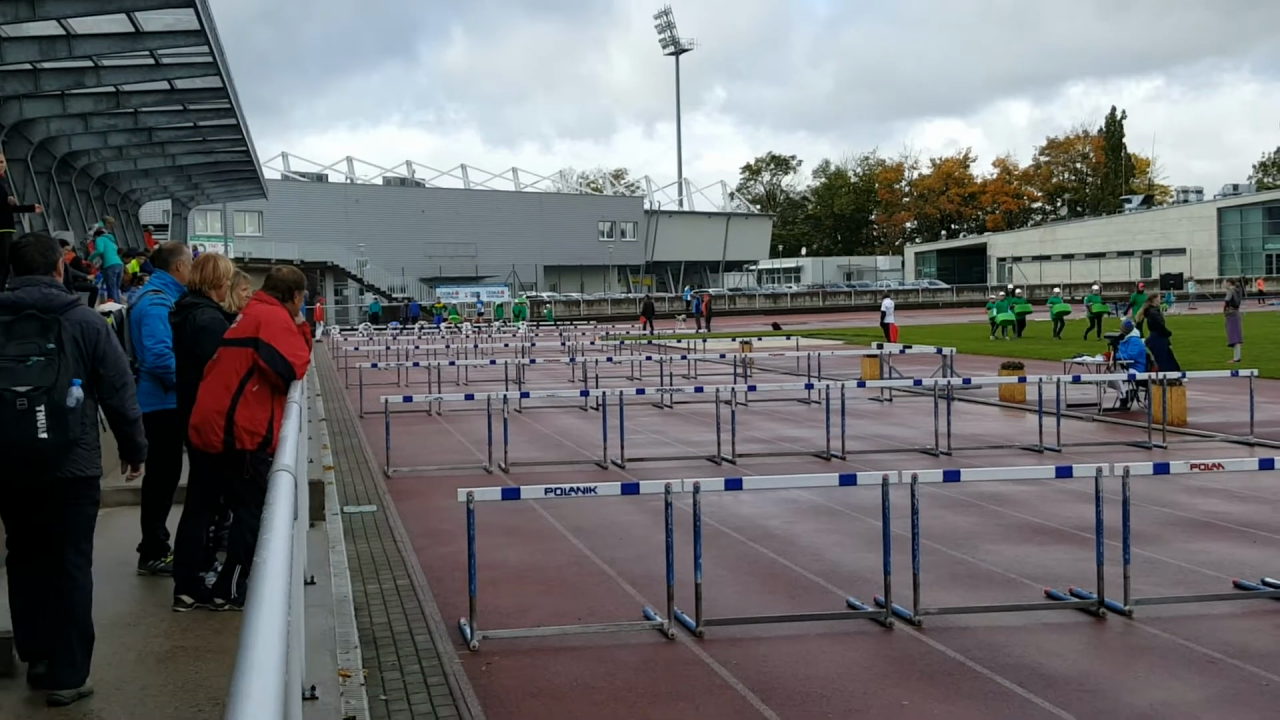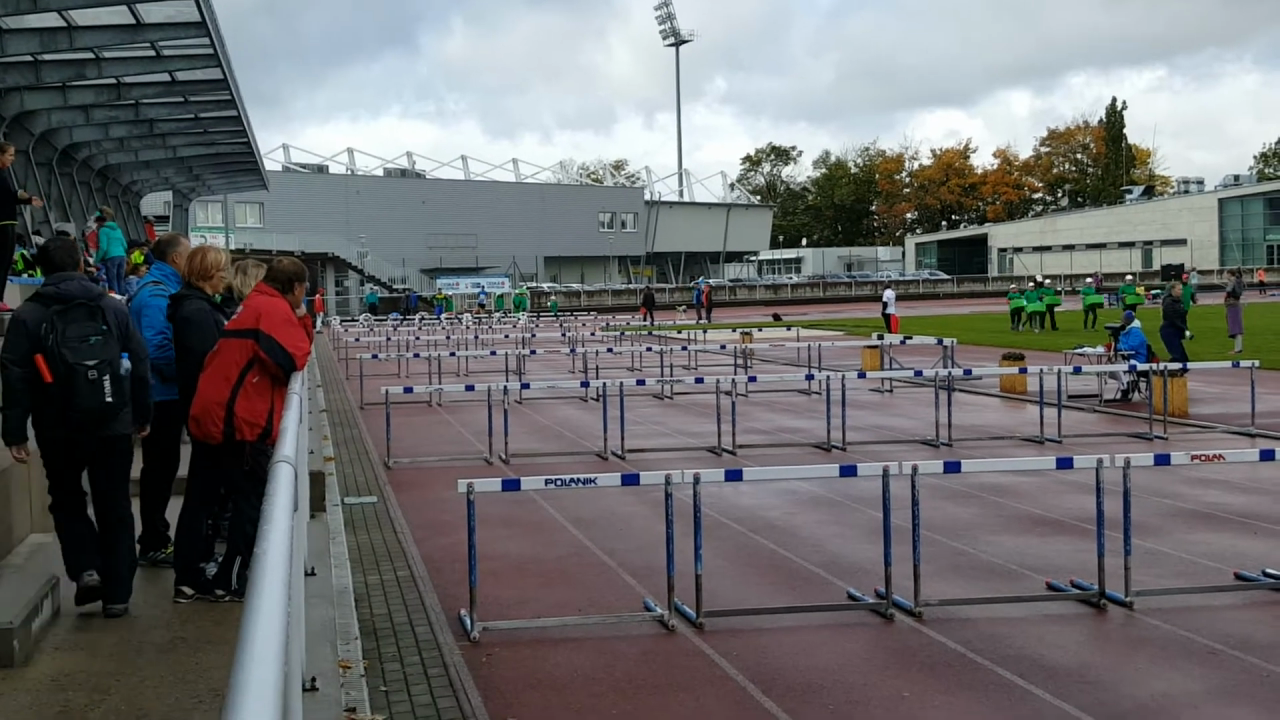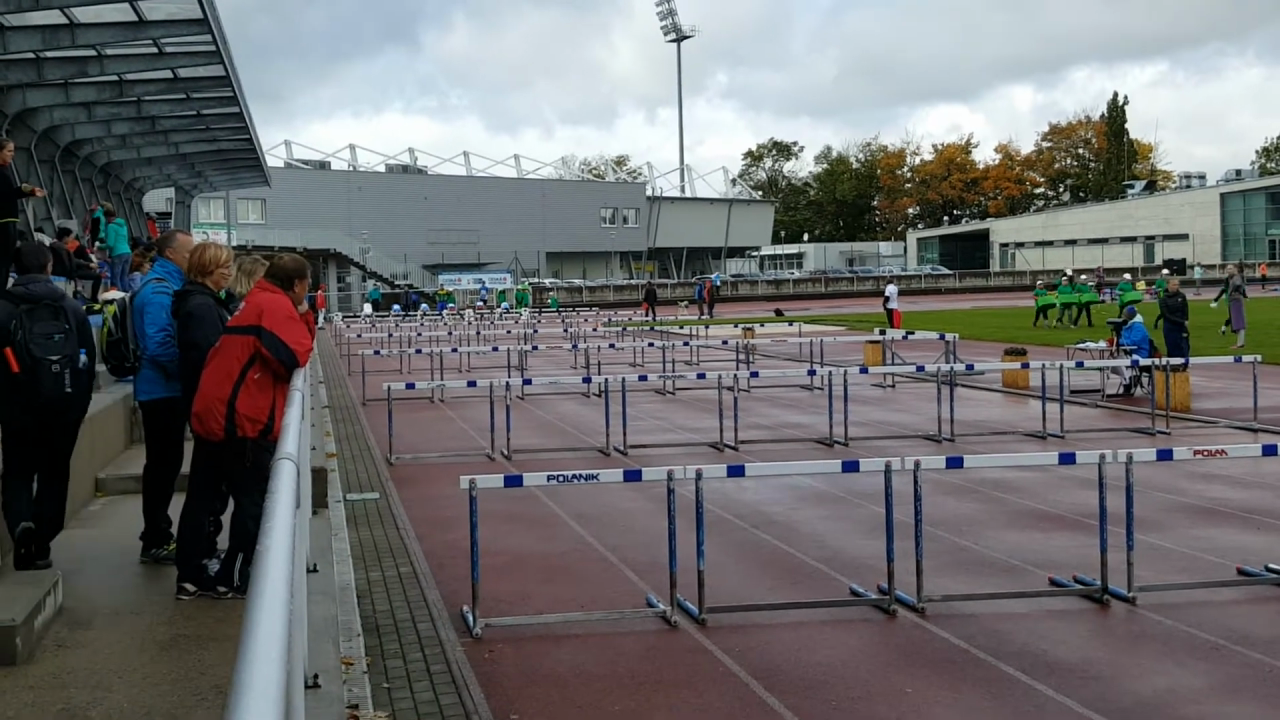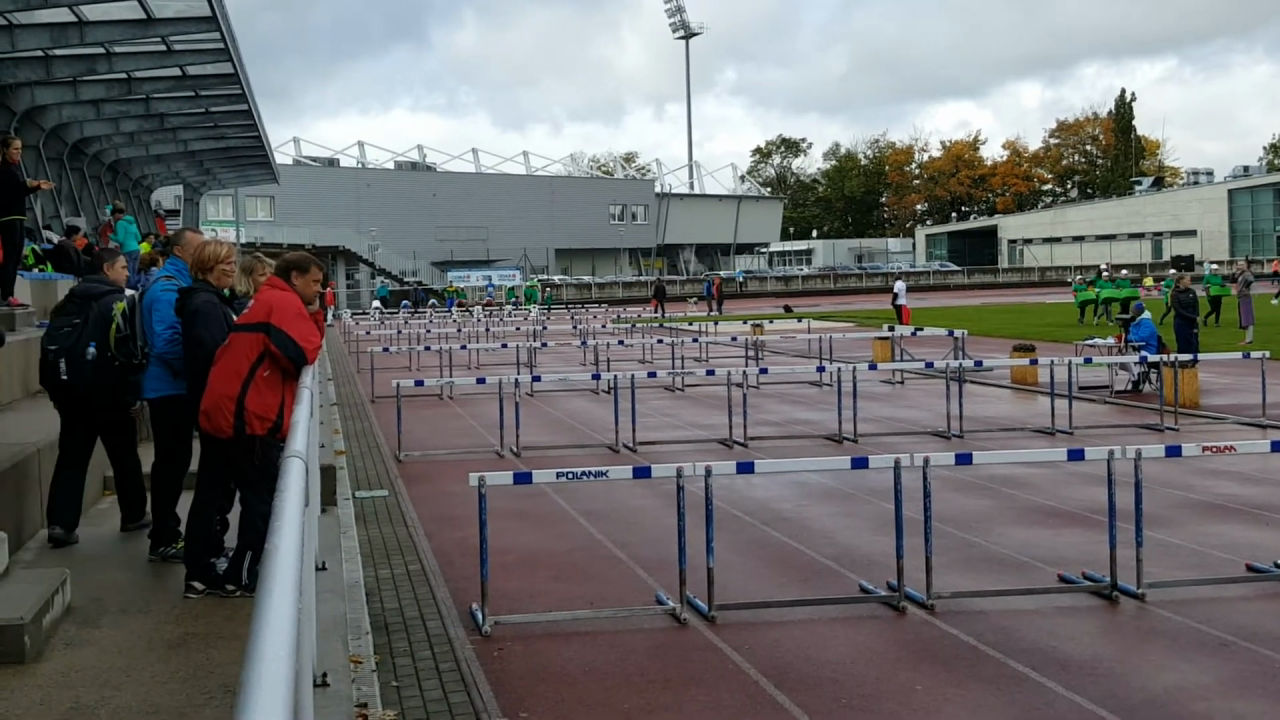
dt=1s
person 1, frame 1
right shoulder: (86, 322)
right elbow: (119, 393)
right wrist: (134, 449)
right hip: (71, 467)
right knee: (71, 566)
right ankle: (66, 676)
person 1, frame 2
right shoulder: (114, 308)
right elbow: (140, 367)
right wrist: (142, 416)
left hip: (57, 430)
right hip: (112, 426)
left knee: (68, 502)
right knee: (114, 507)
left ankle: (84, 571)
right ankle: (116, 594)
person 1, frame 3
right shoulder: (72, 308)
right elbow: (89, 361)
right wrist: (81, 404)
right hip: (64, 409)
right knee: (53, 476)
right ankle: (39, 550)
person 1, frame 4
left shoulder: (65, 303)
right shoulder: (119, 302)
left elbow: (49, 348)
right elbow: (130, 351)
left wrist: (55, 391)
right wrist: (135, 392)
left hip: (72, 393)
right hip: (110, 394)
left knee: (71, 457)
right knee: (124, 455)
left ankle: (60, 521)
right ankle: (133, 515)
person 2, frame 1
left shoulder: (191, 314)
right shoulder: (209, 319)
left hip: (196, 413)
left knee: (205, 494)
right knee: (204, 497)
left ankle: (199, 569)
right ankle: (188, 586)
person 2, frame 2
left shoulder: (202, 306)
right shoulder: (197, 311)
right elbow: (206, 363)
left knee: (208, 486)
right knee: (203, 490)
left ankle: (199, 560)
right ankle: (189, 578)
person 2, frame 3
left shoulder: (209, 302)
right shoulder: (201, 307)
right elbow: (209, 359)
left knee: (212, 483)
right knee: (206, 486)
left ankle: (203, 555)
right ankle: (191, 573)
person 2, frame 4
left shoulder: (215, 300)
right shoulder: (204, 304)
right elbow: (213, 358)
left knee: (220, 480)
right knee: (214, 483)
left ankle: (212, 553)
right ankle: (200, 569)
person 3, frame 1
left shoulder: (252, 314)
right shoulder: (274, 317)
left elbow: (265, 362)
right elbow: (291, 369)
left wrist: (299, 330)
right wrist: (300, 329)
left hip: (215, 426)
right hip: (240, 431)
left knee: (243, 508)
right knee: (252, 512)
right ankle: (229, 592)
person 3, frame 2
left shoulder: (254, 304)
right shoulder: (274, 309)
right elbow: (292, 360)
left wrist: (301, 322)
right wrist: (302, 320)
left hip: (215, 416)
right hip: (240, 421)
right knee: (252, 503)
right ankle: (230, 582)
person 3, frame 3
left shoulder: (258, 302)
right shoulder: (276, 306)
left elbow: (289, 350)
right elbow: (294, 358)
left wrist: (303, 317)
right wrist: (303, 318)
left hip: (219, 414)
right hip: (242, 419)
left knee: (234, 498)
right knee: (253, 501)
left ankle: (196, 575)
right ankle: (232, 580)
person 3, frame 4
left shoulder: (267, 300)
right shoulder: (286, 303)
right elbow: (302, 355)
left wrist: (313, 316)
right wrist: (312, 318)
left hip: (223, 412)
right hip: (249, 417)
left knee: (214, 495)
right knee: (261, 500)
left ankle: (200, 574)
right ankle: (240, 578)
person 4, frame 1
left shoulder: (162, 297)
right shoulder: (158, 302)
right elbow: (158, 357)
left hip: (161, 400)
right hip: (162, 402)
left knee: (164, 475)
right knee: (162, 476)
left ankle: (156, 546)
right ankle: (152, 554)
person 4, frame 2
left shoulder: (163, 288)
right shoulder: (158, 294)
right elbow: (158, 348)
left wrist: (183, 377)
left hip: (164, 392)
right hip: (161, 393)
left knee: (163, 465)
right knee: (160, 467)
left ankle: (156, 537)
right ankle: (152, 545)
person 4, frame 3
left shoulder: (168, 285)
right shoulder: (160, 291)
right elbow: (160, 346)
left wrist: (187, 374)
left hip: (166, 389)
right hip: (162, 390)
left knee: (166, 462)
right knee: (163, 464)
left ankle: (158, 534)
right ankle: (155, 542)
person 4, frame 4
left shoulder: (179, 283)
right shoulder: (169, 288)
right elbow: (168, 344)
left hip: (174, 387)
right hip: (170, 388)
left knee: (174, 461)
right knee: (172, 462)
left ankle: (167, 532)
right ankle: (163, 541)
